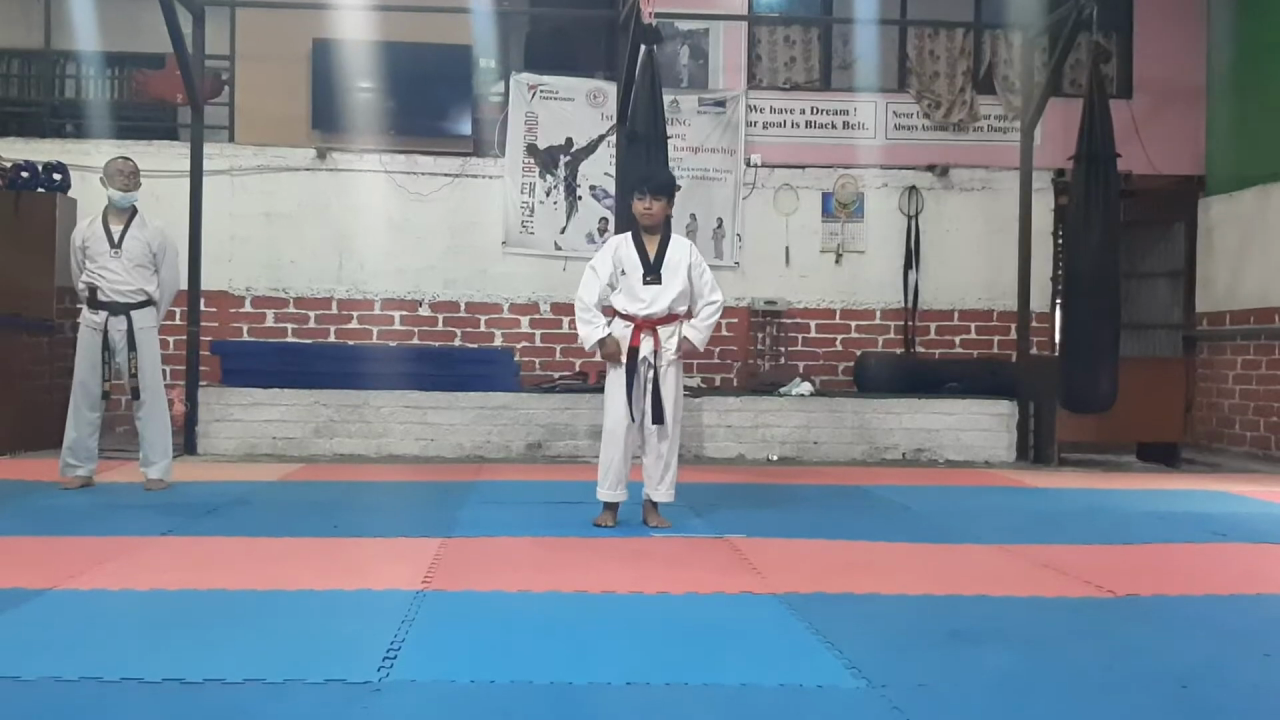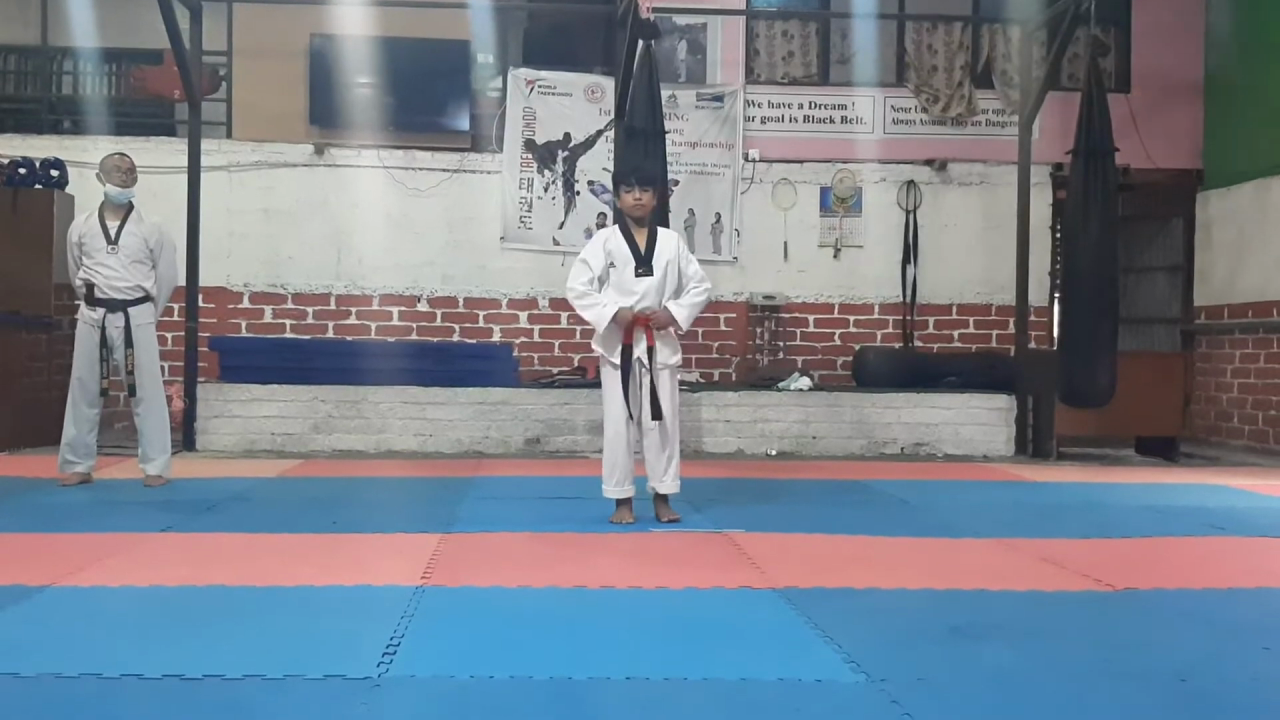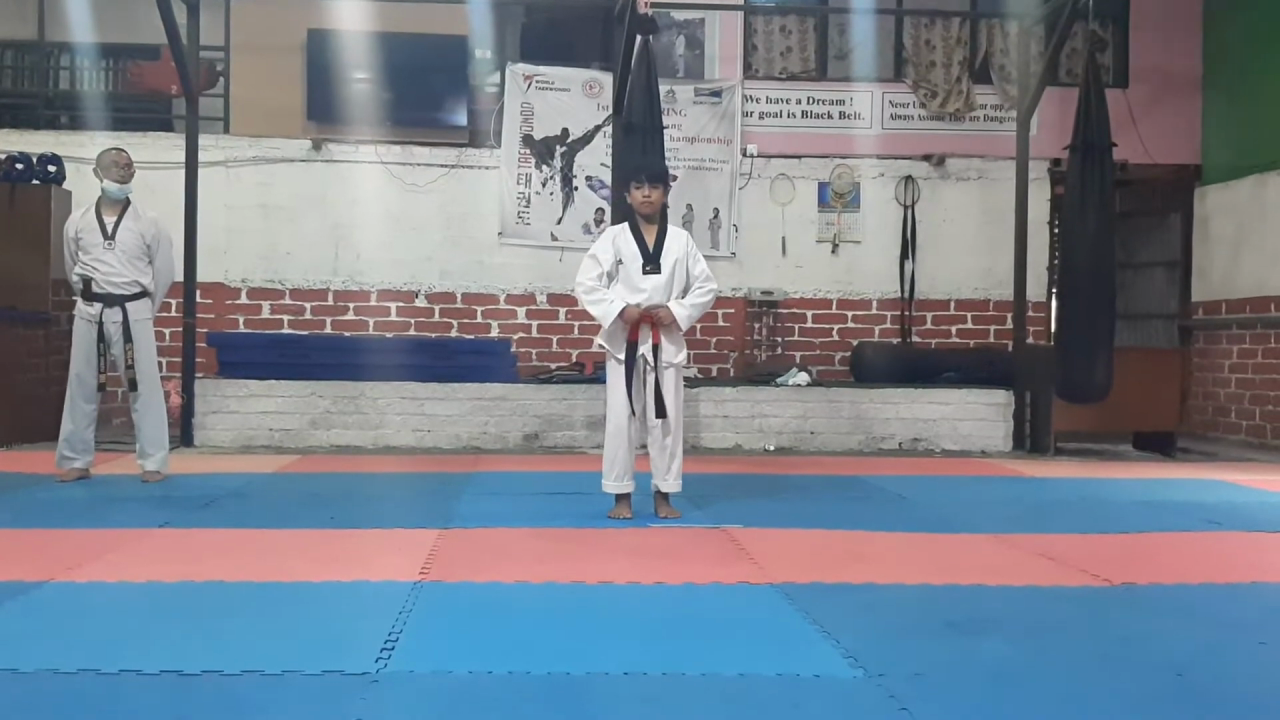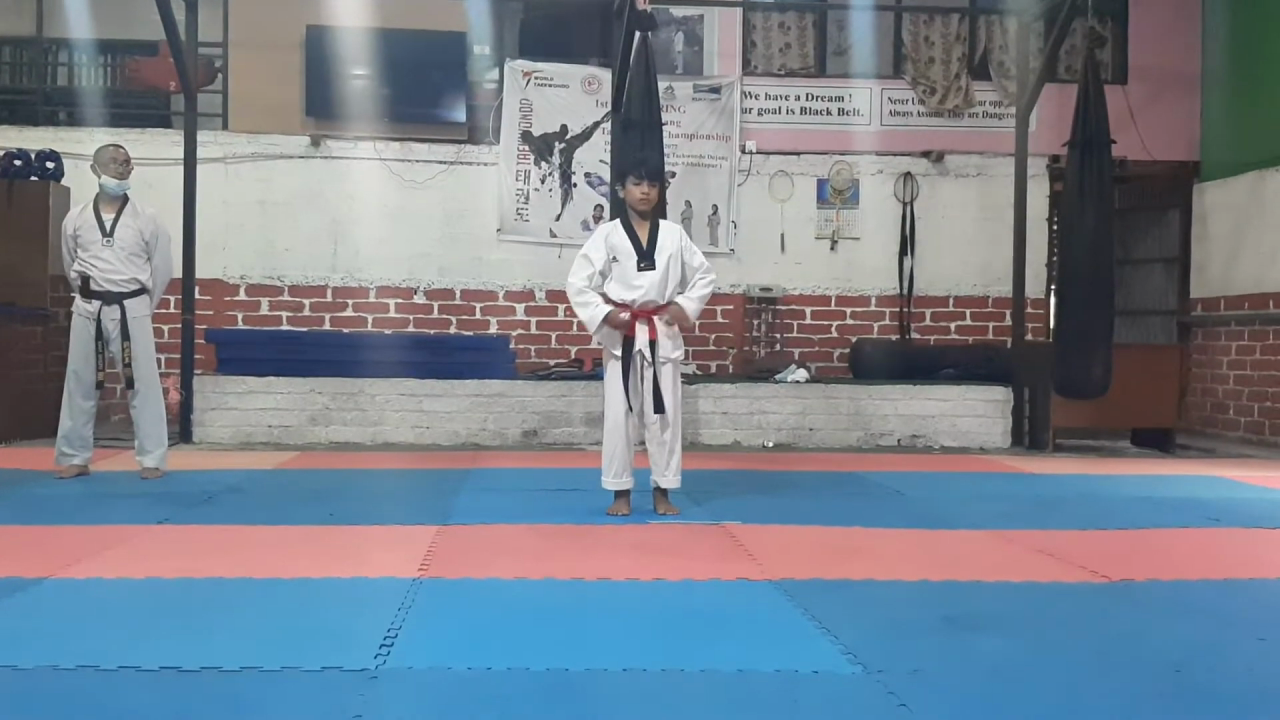
dt=0.7s
person 1, frame 1
left shoulder: (685, 250)
right shoulder: (617, 247)
left elbow: (711, 298)
right elbow: (587, 297)
left wrist: (694, 336)
right wrist: (601, 337)
left hip: (667, 345)
right hip: (626, 343)
left knee: (663, 427)
right knee: (619, 425)
left ankle: (653, 504)
right ankle: (610, 504)
person 1, frame 2
left shoulder: (671, 241)
right shoulder: (605, 240)
left elbow: (700, 285)
right elbow: (577, 286)
left wrist: (675, 313)
right wrist: (612, 313)
left hip: (660, 342)
right hip: (618, 341)
left knee: (663, 420)
right knee: (618, 421)
left ankle: (662, 496)
right ankle: (622, 499)
person 1, frame 3
left shoulder: (680, 239)
right shoulder: (614, 237)
left elbow: (704, 285)
right elbow: (587, 283)
left wrist: (677, 312)
right wrist: (619, 312)
left hip: (666, 341)
right hip: (624, 339)
left knee: (664, 418)
right knee: (620, 417)
left ankle: (663, 494)
right ankle: (621, 496)
person 1, frame 4
left shoulder: (674, 234)
right shoulder: (607, 234)
left elbow: (701, 275)
right elbow: (579, 282)
left wrist: (688, 305)
right wrist: (601, 317)
left hip: (662, 333)
right hip: (620, 334)
left knee: (664, 414)
right knee: (618, 413)
left ankle: (662, 491)
right ankle: (621, 492)
person 2, frame 1
left shoulder: (153, 233)
right shoulder: (85, 230)
left elbow: (169, 280)
right elbow: (79, 277)
left wrist: (149, 316)
right wrist: (98, 309)
left hip: (138, 322)
right hip: (96, 321)
left knee: (148, 395)
right knee: (86, 394)
left ankle: (156, 470)
right ankle: (79, 468)
person 2, frame 2
left shoulder: (150, 228)
right shoulder: (81, 227)
left elbow: (167, 276)
right elbow: (77, 273)
left wrist: (146, 312)
right wrist: (96, 306)
left hip: (135, 318)
right hip: (93, 318)
left knee: (147, 392)
right knee: (84, 391)
left ankle: (155, 466)
right ankle: (78, 464)
person 2, frame 3
left shoulder: (148, 223)
right shoulder: (78, 222)
left elbow: (164, 271)
right elbow: (73, 269)
left wrist: (144, 307)
right wrist: (93, 301)
left hip: (132, 314)
right hip: (90, 314)
left knee: (145, 387)
right knee: (81, 387)
left ankle: (153, 462)
right ankle: (76, 460)
person 2, frame 4
left shoulder: (146, 219)
right shoulder: (76, 219)
left elbow: (162, 268)
right elbow: (71, 266)
left wrist: (142, 304)
right wrist: (91, 298)
left hip: (131, 311)
right hip: (88, 310)
left knee: (143, 384)
right knee: (80, 384)
left ankle: (152, 459)
right ankle: (75, 456)
